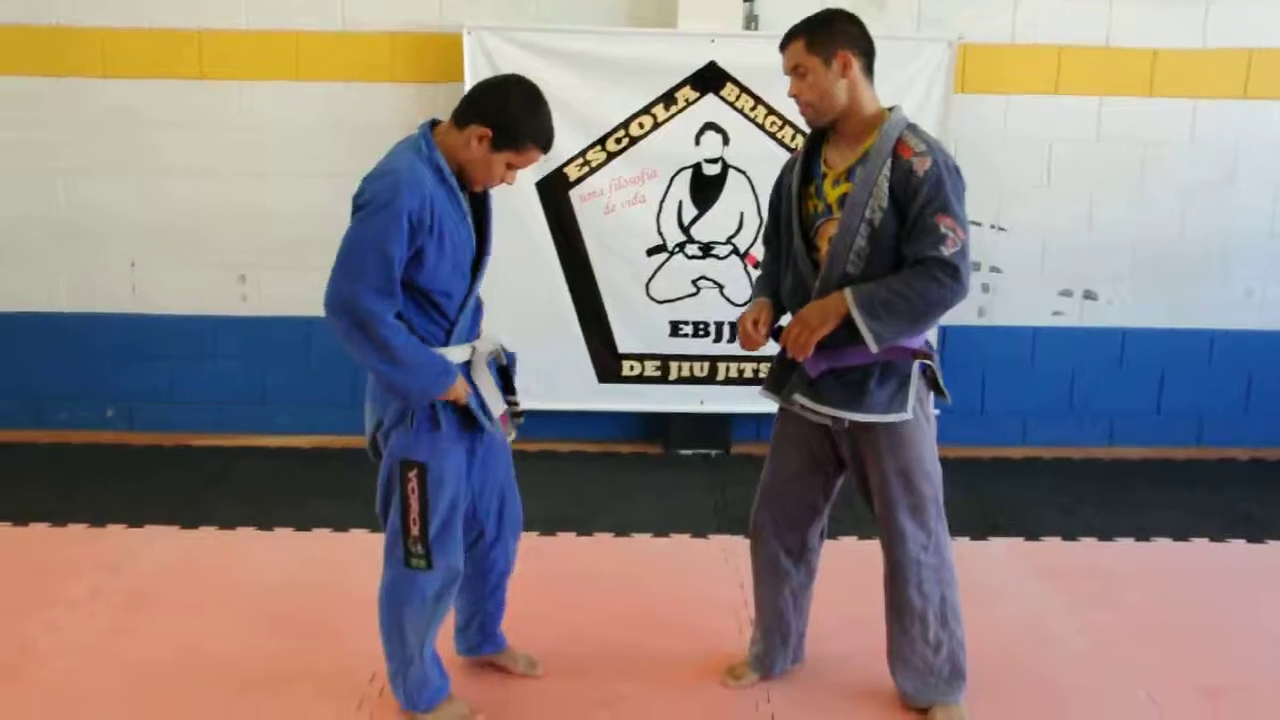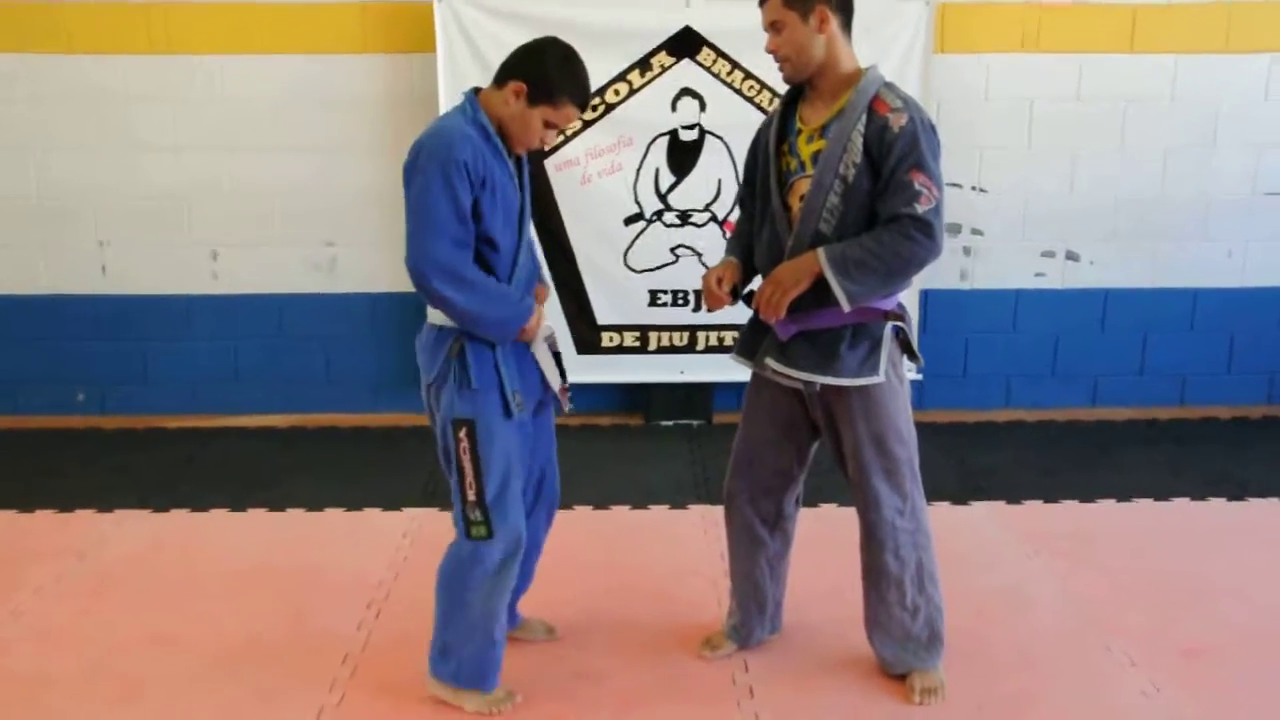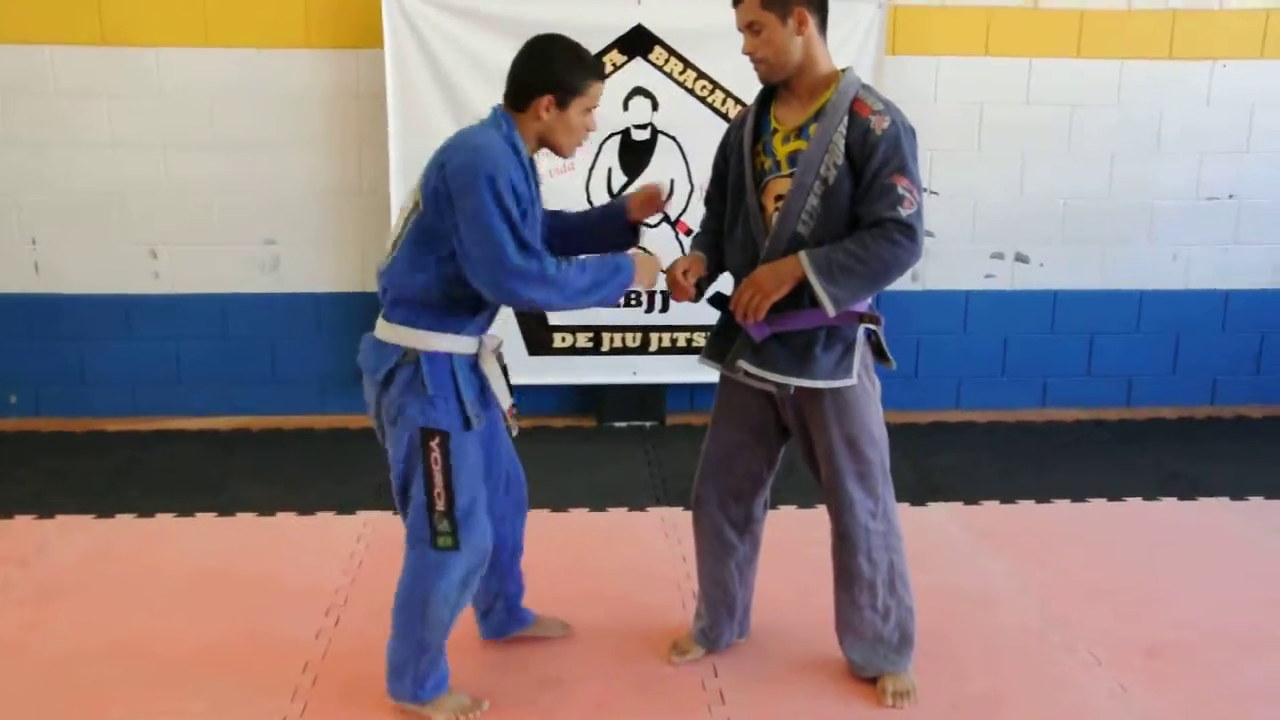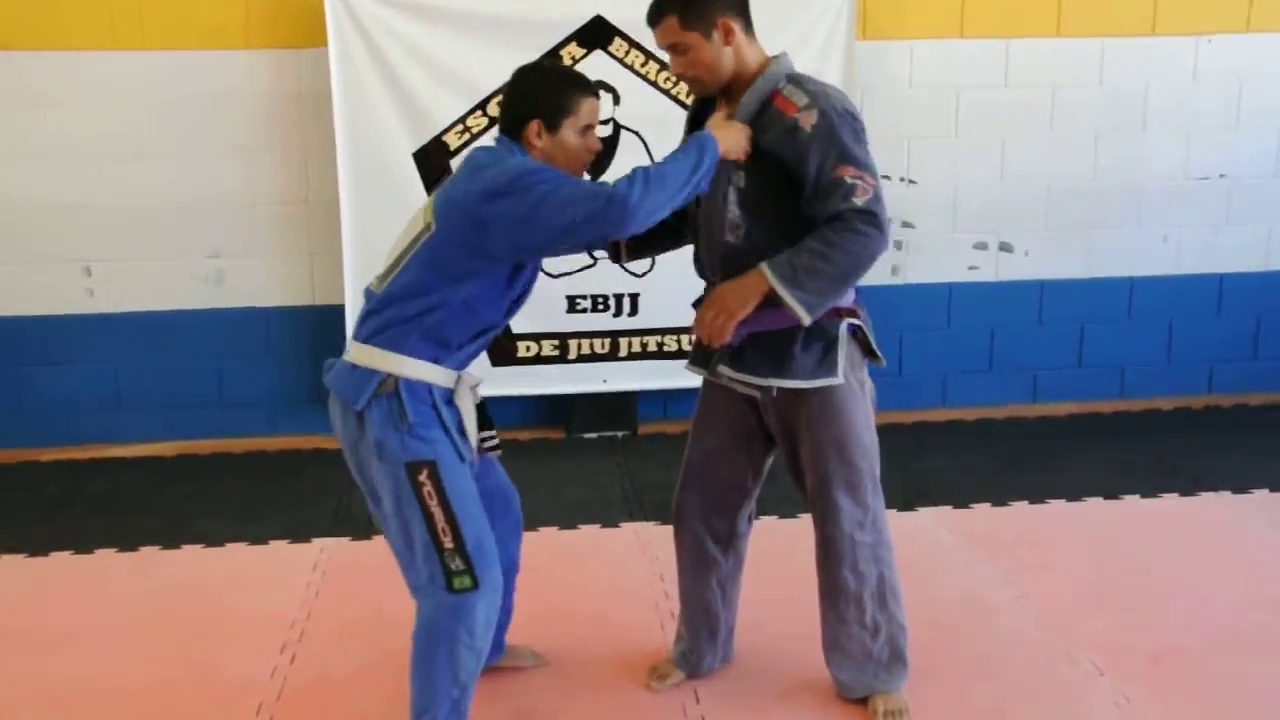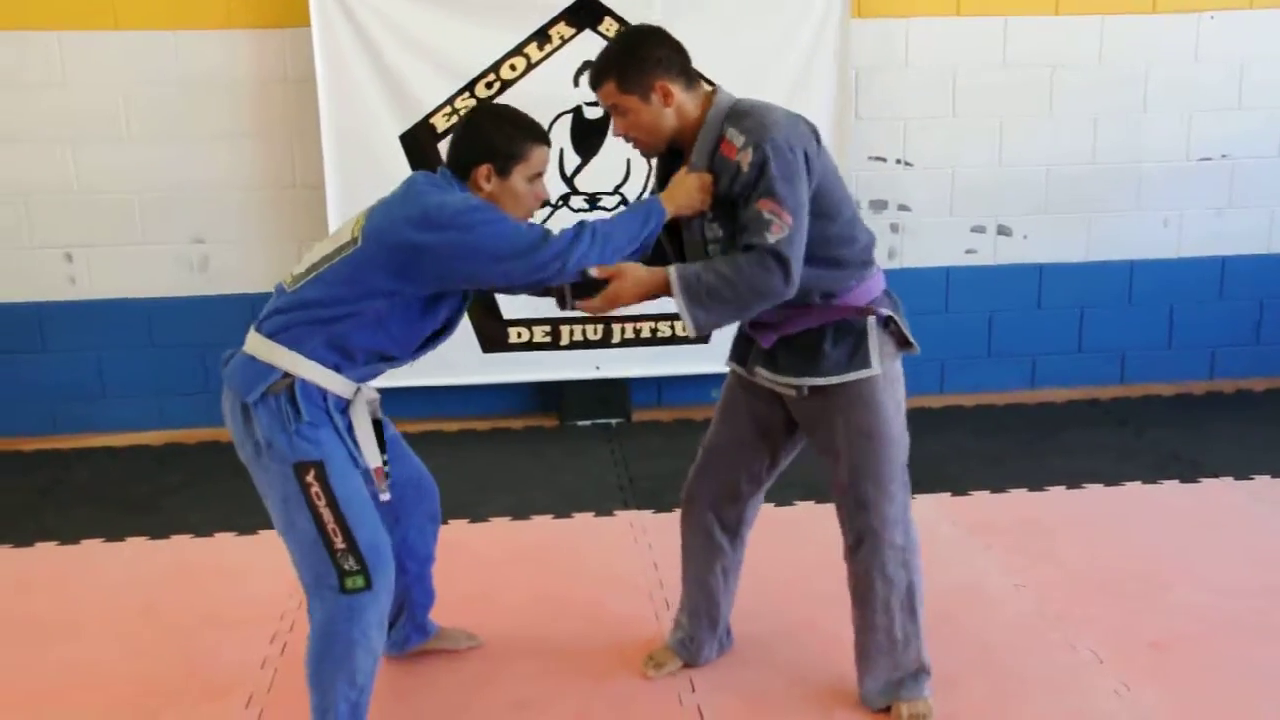
dt=1s
person 1, frame 1
left shoulder: (918, 162)
right shoulder: (802, 167)
left elbow: (945, 275)
left wrist: (843, 306)
right wrist: (765, 302)
left hip: (886, 385)
right hip: (808, 379)
left knee: (913, 541)
right knee: (778, 525)
right ankle: (773, 650)
person 1, frame 2
left shoulder: (893, 119)
right shoulder: (779, 123)
left elbow: (918, 235)
left wrist: (816, 265)
right wrist: (736, 263)
left hip: (859, 347)
right hip: (781, 342)
left knee: (889, 506)
right knee: (753, 491)
left ankle: (912, 650)
right ankle: (751, 619)
person 1, frame 3
left shoulder: (873, 123)
right shoulder: (749, 125)
left elbow: (898, 237)
right elbow: (721, 216)
left wrist: (796, 270)
right wrist: (698, 264)
left hip: (831, 349)
right hip: (751, 343)
left knee: (861, 509)
right knee: (721, 495)
left ankle: (882, 652)
right ankle: (717, 623)
person 1, frame 4
left shoulder: (810, 115)
right shoulder: (711, 114)
left elbow: (858, 232)
right elbow: (687, 216)
left wrist: (755, 287)
left hip: (817, 351)
right hip: (736, 353)
left knee: (849, 519)
right knee: (704, 508)
right ankle: (701, 648)
person 1, frame 5
left shoulder: (768, 139)
right shoulder: (684, 158)
left elbow: (769, 271)
right elbow: (657, 248)
left wrist: (660, 281)
right wrist: (590, 275)
left hip: (848, 348)
right hip: (768, 351)
left knee: (876, 520)
right knee: (712, 497)
right ankle: (698, 634)
person 2, frame 1
left shoulder: (450, 174)
right shoulder: (399, 188)
right elbow: (353, 304)
left wrist: (471, 326)
right wrist: (435, 378)
left hip: (468, 381)
right hip: (420, 398)
left knee: (495, 519)
right knee: (428, 555)
left ankle: (480, 639)
person 2, frame 2
left shoulder: (504, 145)
right shoulder: (449, 147)
right elbow: (435, 264)
left wrist: (532, 279)
right wrist: (514, 316)
left hip: (513, 349)
right hip: (470, 359)
left knee: (534, 496)
right knee: (491, 523)
left ankle: (499, 615)
person 2, frame 3
left shoulder: (508, 156)
right shoulder: (480, 160)
left elbow: (539, 234)
right elbow: (518, 275)
left wrist: (619, 213)
right wrist: (623, 270)
left hip: (458, 363)
right hip: (420, 369)
left knee: (499, 495)
right knee: (453, 533)
left ankle: (503, 615)
person 2, frame 4
left shoulder: (499, 178)
right shoulder: (507, 185)
left elbow: (590, 223)
right elbow: (620, 210)
right wrist: (709, 145)
left hip: (414, 391)
right hip: (394, 399)
left knee: (495, 512)
right knee: (465, 579)
left ankle: (485, 647)
person 2, frame 5
left shoulder: (445, 210)
right shoulder: (442, 219)
left elbow: (529, 270)
right elbow: (555, 257)
right wrist: (665, 206)
left hip: (326, 390)
right hip: (284, 397)
left knee: (412, 500)
right knee: (359, 572)
left ankle: (408, 629)
